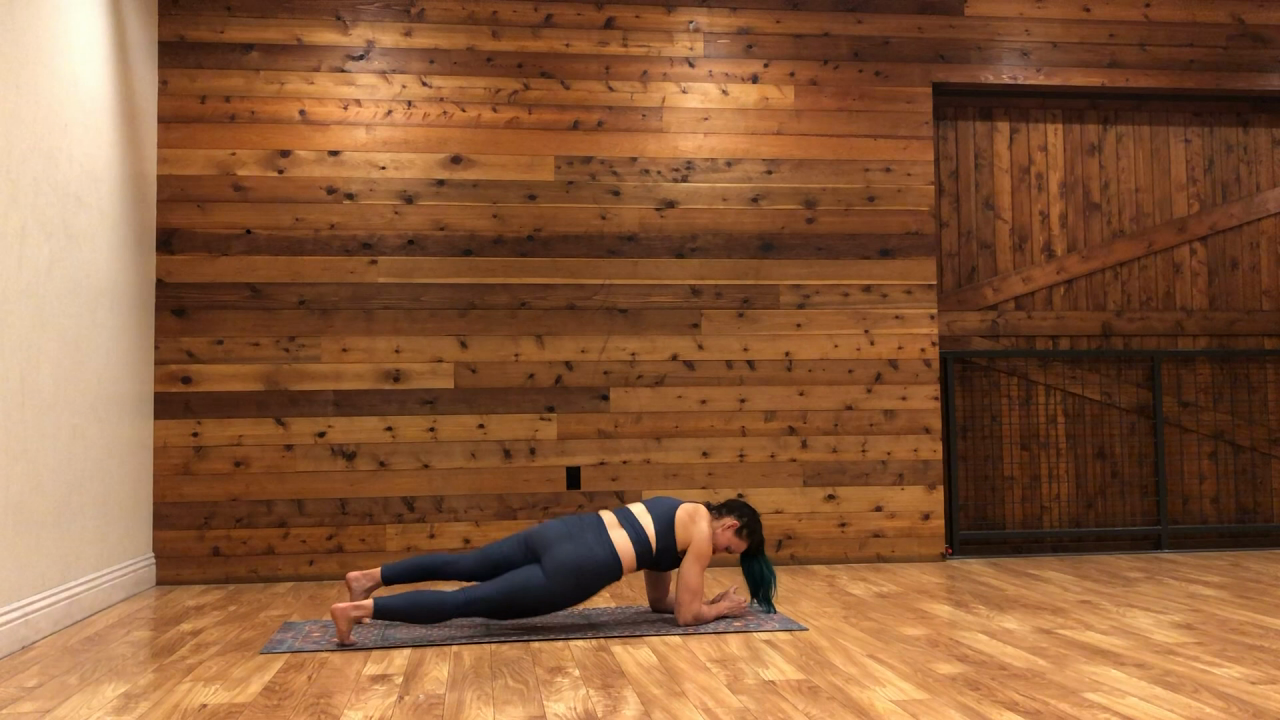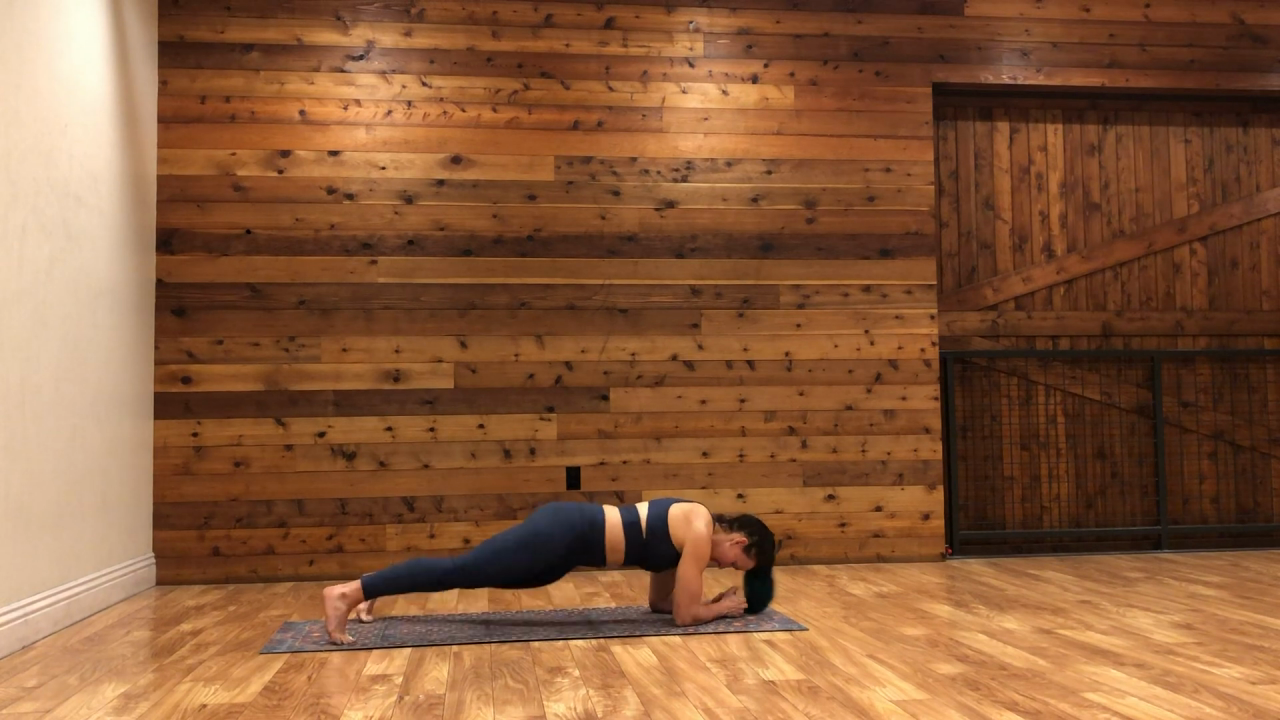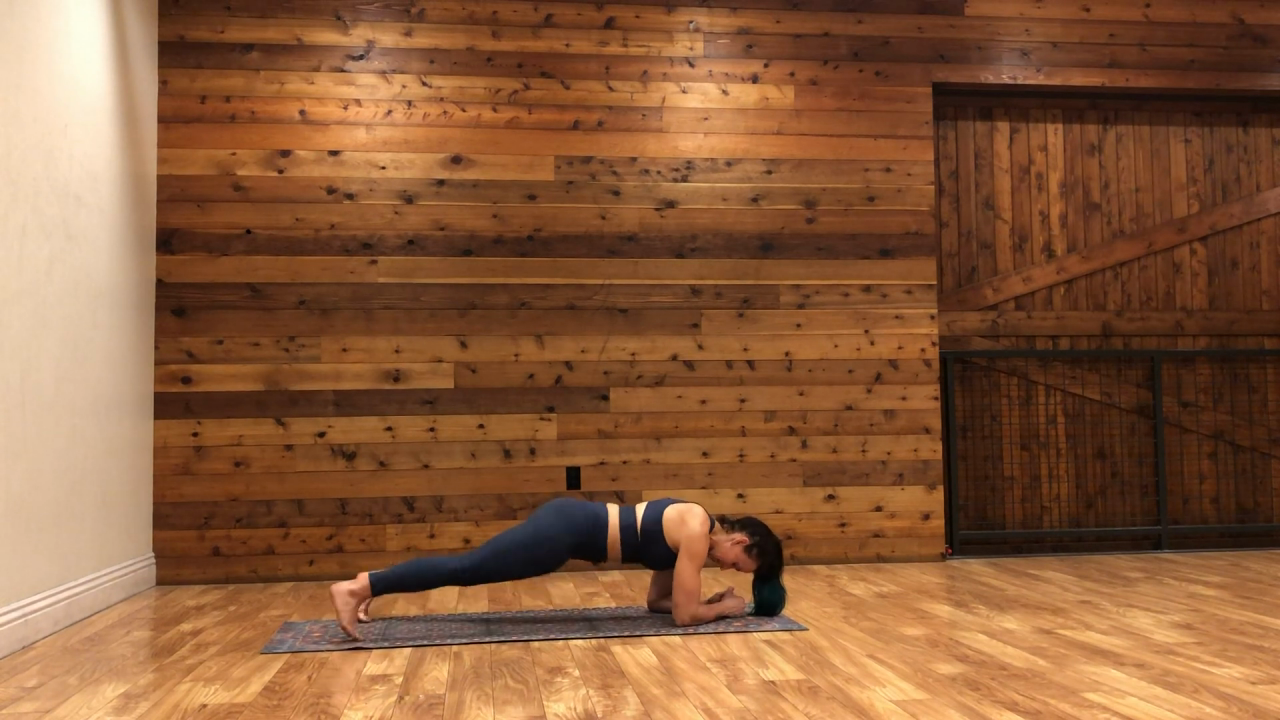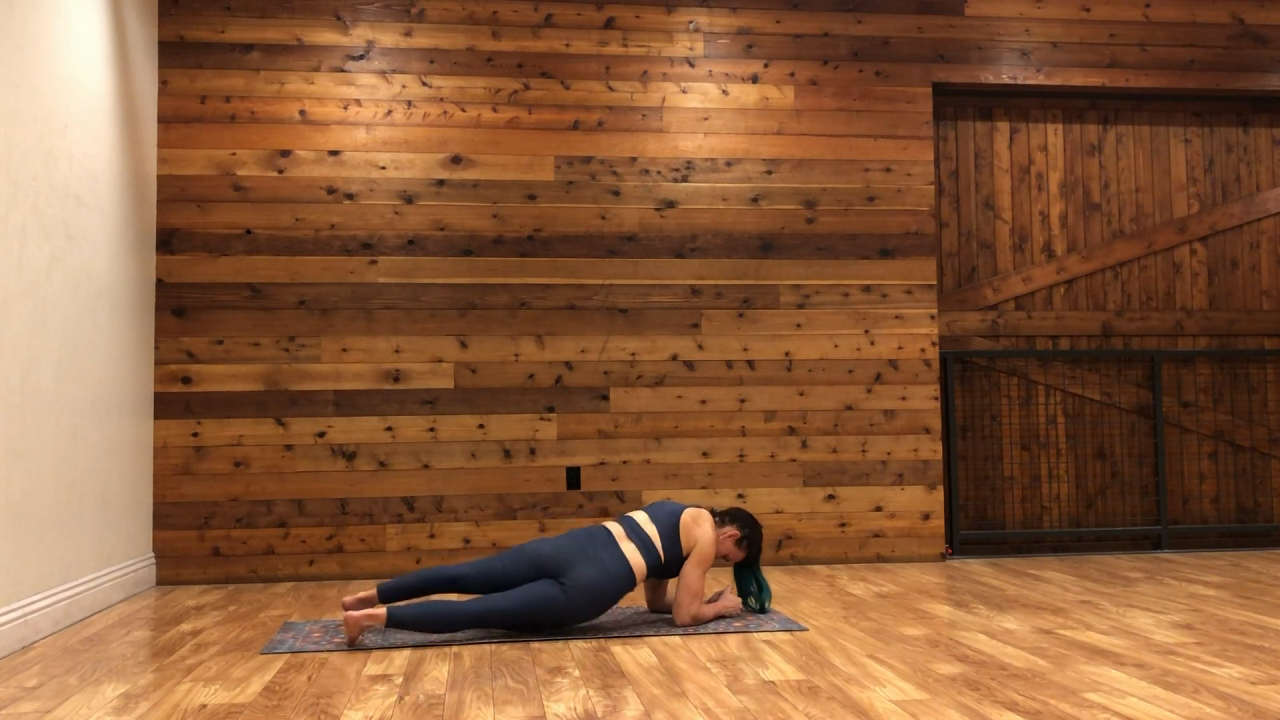
dt=0.7s
person 1, frame 1
left shoulder: (679, 512)
right shoulder: (702, 530)
left elbow: (659, 600)
right elbow: (686, 614)
left wrist: (705, 600)
right wrist: (722, 607)
left hip: (562, 531)
right hip: (577, 569)
left knee: (464, 566)
right knee: (464, 602)
left ankle: (369, 577)
right ankle: (361, 608)
person 1, frame 2
left shoulder: (686, 525)
right shoulder: (700, 533)
left elbow: (660, 602)
right elbow: (684, 615)
left wrist: (708, 601)
right wrist: (722, 607)
left hip: (568, 523)
right hip: (566, 530)
left knee: (468, 568)
right knee: (460, 570)
left ankle: (370, 583)
right ankle: (346, 592)
person 1, frame 3
left shoulder: (689, 528)
right shoulder: (697, 534)
left elbow: (658, 600)
right elbow: (684, 615)
left wrist: (709, 599)
right wrist: (724, 608)
left hip: (568, 520)
right hip: (567, 528)
left knee: (468, 567)
right knee: (462, 569)
left ankle: (372, 579)
right ankle: (353, 591)
person 1, frame 4
left shoulder: (675, 514)
right shoulder: (706, 536)
left elbow: (656, 600)
right elbow: (684, 615)
left wrist: (705, 599)
right wrist: (721, 607)
left hip: (569, 546)
right hip: (588, 585)
left knee: (463, 577)
right knee: (476, 611)
left ankle: (366, 597)
right ankle: (372, 617)
